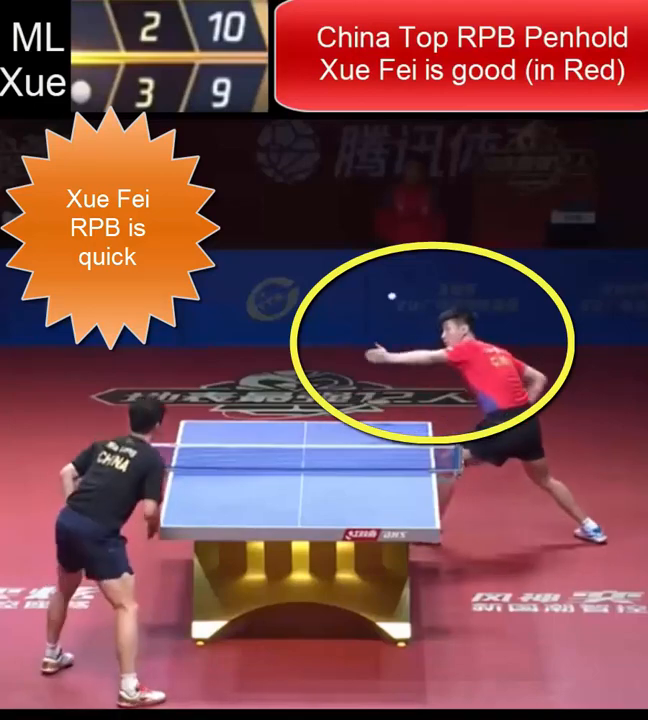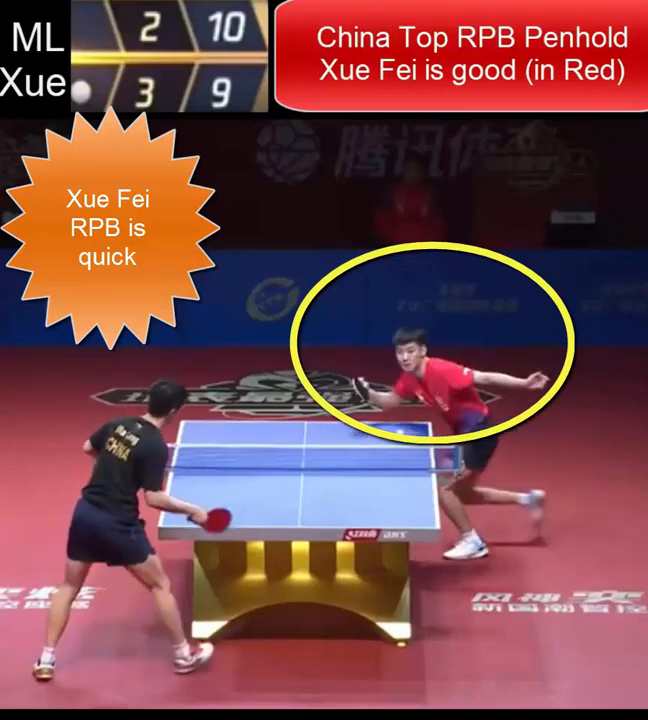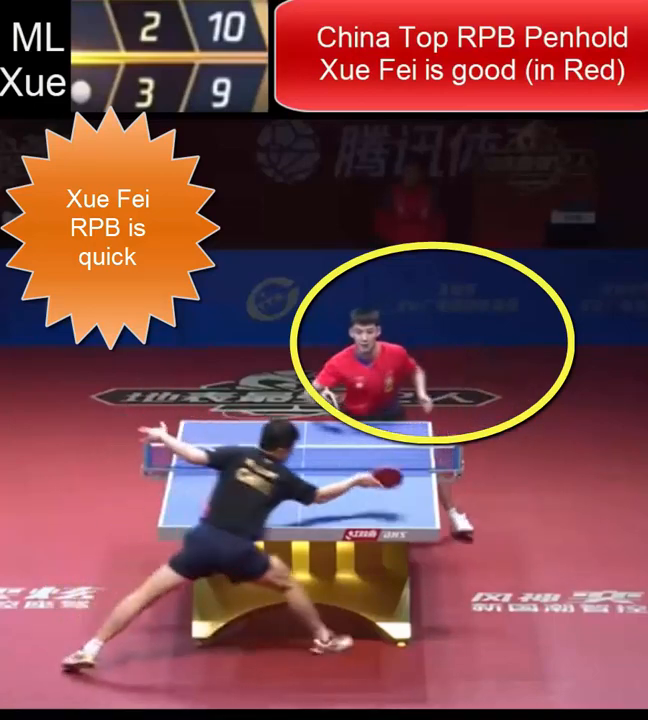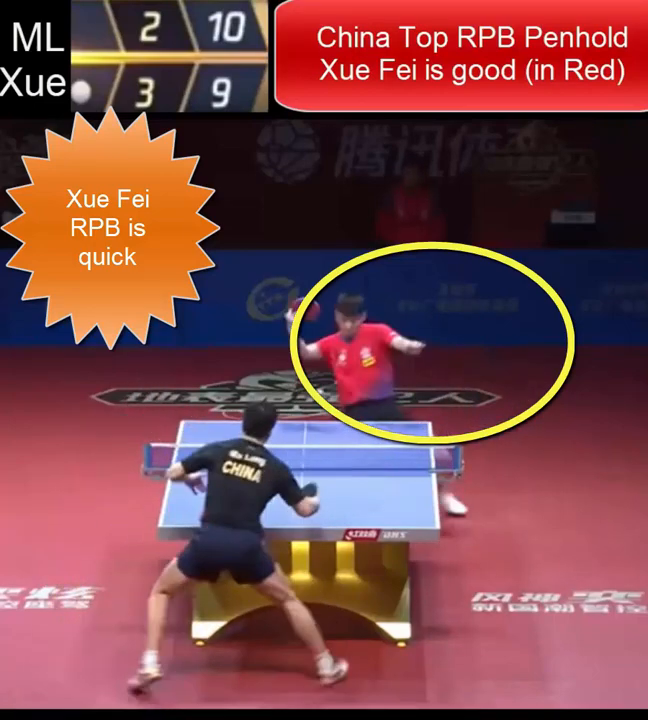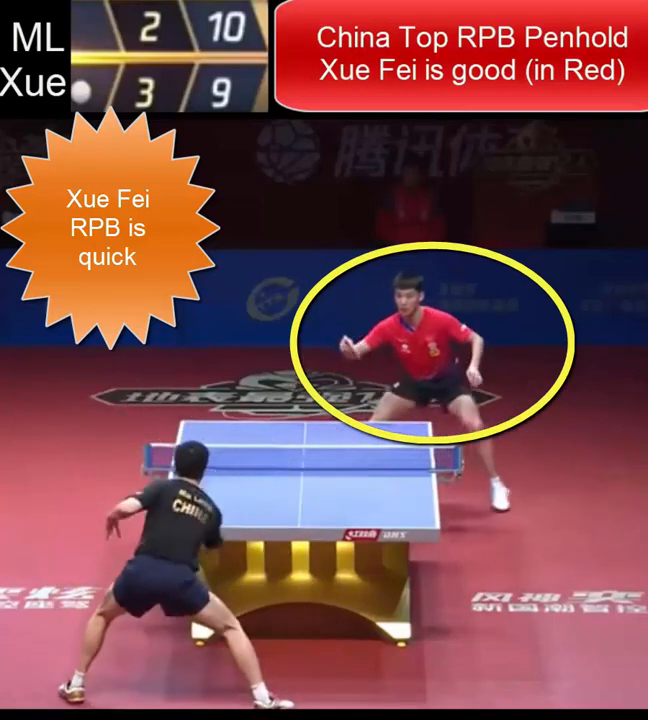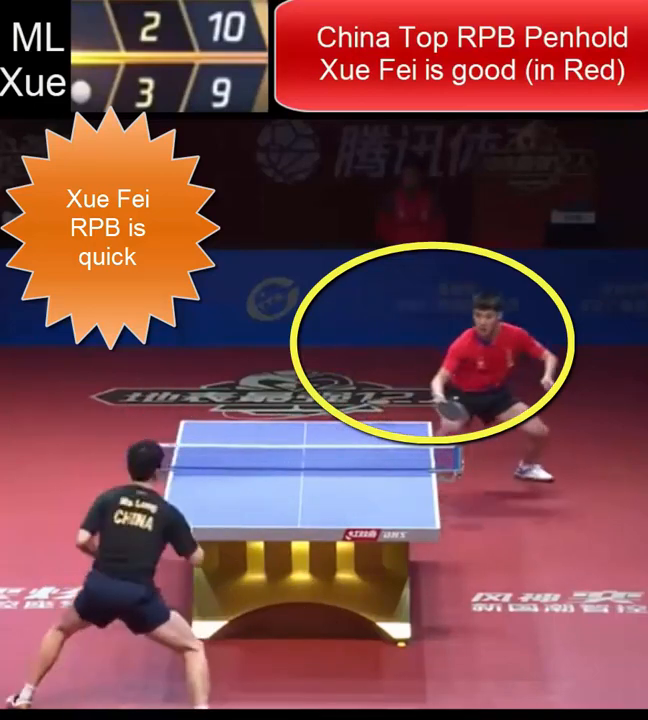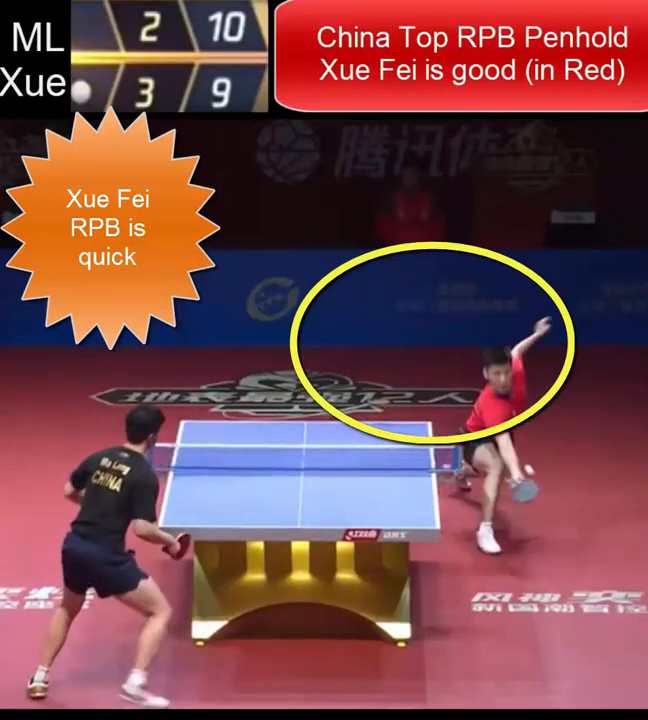
dt=0.5s
person 1, frame 1
left shoulder: (104, 445)
right shoulder: (152, 459)
left elbow: (66, 474)
right elbow: (150, 510)
right wrist: (153, 527)
left hip: (67, 521)
right hip: (99, 534)
left knee: (64, 590)
right knee: (127, 608)
left ankle: (52, 656)
right ankle: (129, 689)
person 1, frame 2
left shoulder: (116, 425)
right shoulder: (155, 446)
left elbow: (88, 448)
right elbow: (154, 498)
right wrist: (191, 510)
left hip: (84, 513)
right hip: (118, 524)
left knee: (69, 587)
right knee: (160, 586)
left ankle: (46, 660)
right ankle: (184, 654)
person 1, frame 3
left shoulder: (239, 456)
right shoulder: (286, 479)
left elbow: (196, 456)
right elbow: (320, 495)
left wrist: (163, 437)
right wrist: (356, 481)
left hip: (203, 540)
right hip: (238, 550)
left knee: (146, 594)
right knee: (288, 584)
left ankle: (90, 651)
right ankle: (323, 638)
person 1, frame 4
left shoulder: (218, 449)
right shoulder: (277, 467)
left elbow: (172, 473)
right elbow: (305, 510)
left wrist: (190, 478)
right wrist: (315, 499)
left hip: (209, 541)
right hip: (247, 544)
left knee: (160, 592)
right knee: (288, 600)
left ankle: (150, 666)
right ankle: (327, 666)
person 1, frame 5
left shoulder: (163, 487)
right shoulder: (211, 509)
left elbow: (128, 507)
right elbow: (212, 545)
left wrist: (112, 516)
left hip: (141, 572)
right hip: (180, 580)
left knee: (101, 615)
right knee: (232, 628)
left ankle: (76, 685)
right ankle: (263, 698)
person 1, frame 6
left shoulder: (108, 498)
right shoulder: (170, 513)
left elbow: (82, 540)
right elbow: (196, 559)
left hip: (99, 586)
right hip: (138, 596)
left knee: (60, 630)
right knee: (193, 649)
left ankle: (24, 698)
right ankle: (201, 708)
person 1, frame 7
left shoulder: (99, 457)
right shoulder: (145, 476)
left elbow: (69, 492)
right elbow: (141, 529)
right wrist: (168, 541)
left hip: (73, 546)
right hip: (106, 556)
left knee: (66, 609)
right knee: (160, 612)
left ankle: (39, 680)
right ankle: (135, 684)
person 2, frame 1
left shoulder: (467, 349)
right shoulder: (502, 353)
left elbow: (429, 356)
right elbow: (539, 379)
left wrist: (389, 357)
left hip: (499, 424)
right hip: (527, 422)
right knee: (544, 479)
right ankle: (589, 527)
person 2, frame 2
left shoulder: (442, 371)
right shoulder: (408, 378)
left elbow: (485, 378)
right elbow: (390, 401)
left wrist: (523, 383)
right wrist: (368, 392)
left hip: (479, 431)
right hip: (466, 431)
left knee: (439, 485)
right knee: (464, 493)
left ankle: (472, 541)
right ankle: (527, 499)
person 2, frame 3
left shoulder: (396, 354)
right shoulder: (338, 363)
left elbow: (417, 371)
right elbow: (313, 390)
left wrist: (422, 393)
right wrist: (323, 395)
left hip: (389, 417)
right hip: (353, 420)
left ankle: (455, 515)
person 2, frame 4
left shoulder: (377, 332)
right shoulder: (330, 344)
left elbow: (400, 343)
right elbow: (304, 353)
left wrist: (410, 346)
right wrist: (293, 329)
left hip: (384, 406)
right hip: (351, 412)
left ankle: (445, 495)
person 2, frame 5
left shoulder: (440, 320)
right shoulder: (387, 327)
left elbow: (476, 340)
right elbow: (358, 350)
left wrist: (473, 367)
right wrist: (348, 349)
left hip: (448, 380)
right hip: (413, 381)
left knee: (474, 426)
right knee: (375, 423)
left ankle: (496, 484)
person 2, frame 6
left shoulder: (516, 335)
right shoulder: (462, 344)
left elbow: (549, 357)
right elbow: (440, 378)
left wrist: (547, 377)
right wrist: (439, 395)
left hip: (495, 393)
right hip: (462, 395)
left knee: (539, 431)
right knee: (447, 432)
left ankle: (527, 467)
person 2, frame 7
left shoulder: (516, 371)
right shoulder: (490, 406)
left elbow: (516, 351)
right elbow: (503, 443)
left wrist: (537, 334)
right wrist: (515, 470)
left hip: (498, 436)
right hip: (477, 439)
left knee: (509, 476)
right knee: (496, 468)
left ankle: (462, 475)
right ankle: (485, 529)
